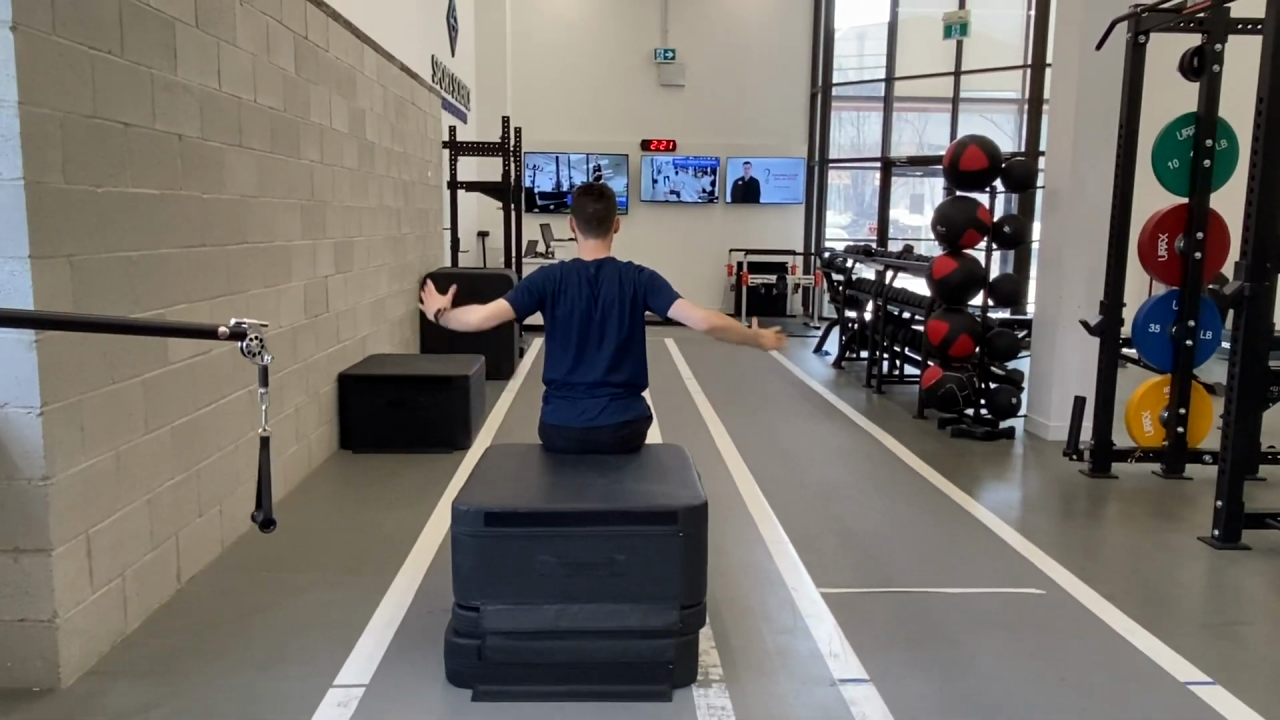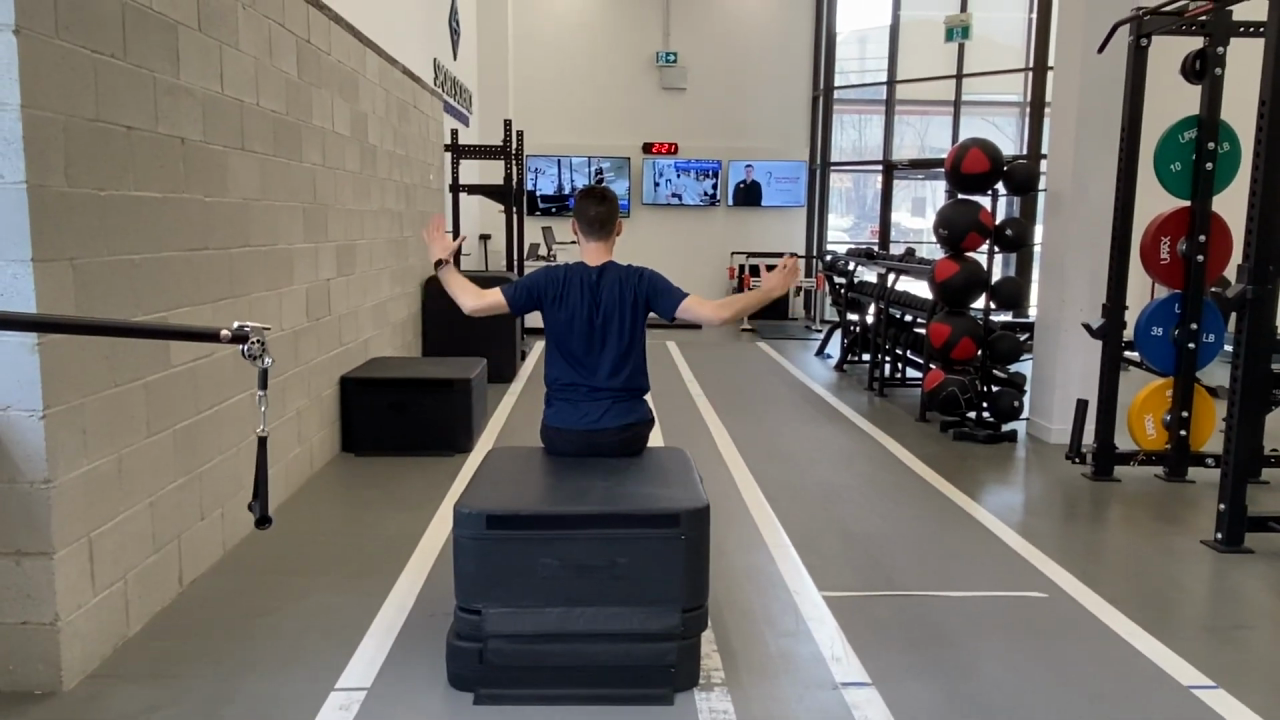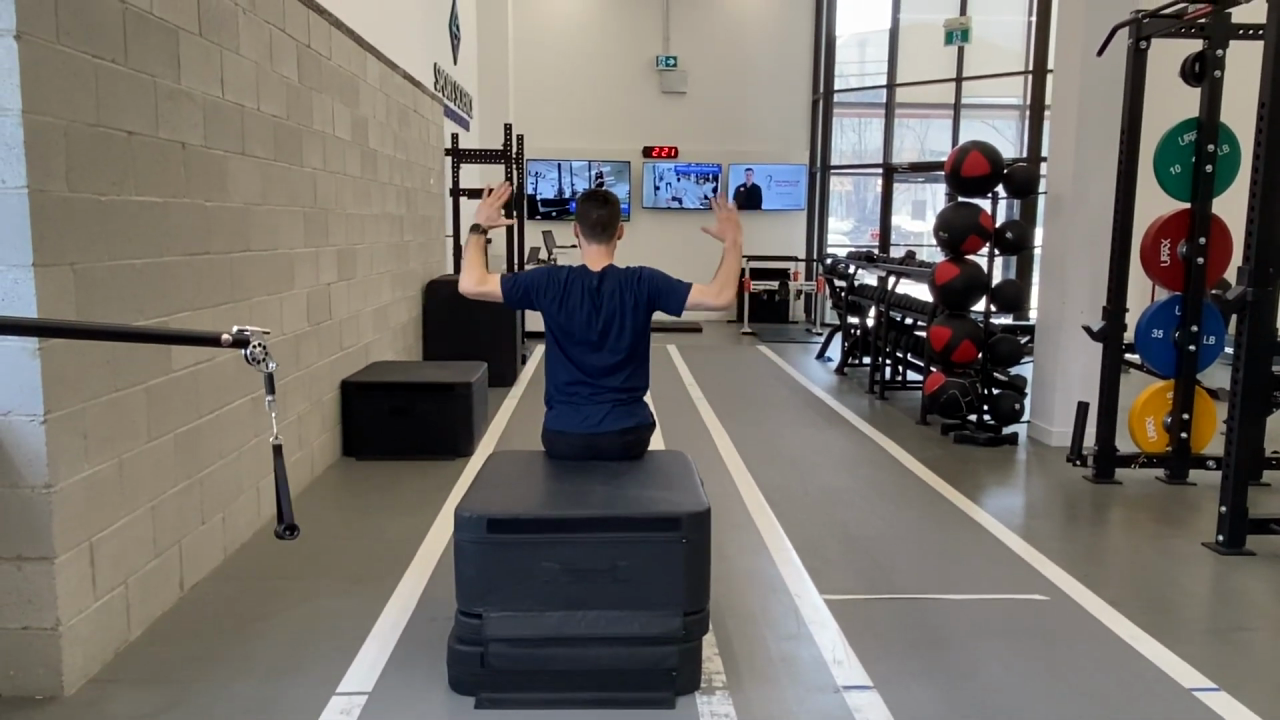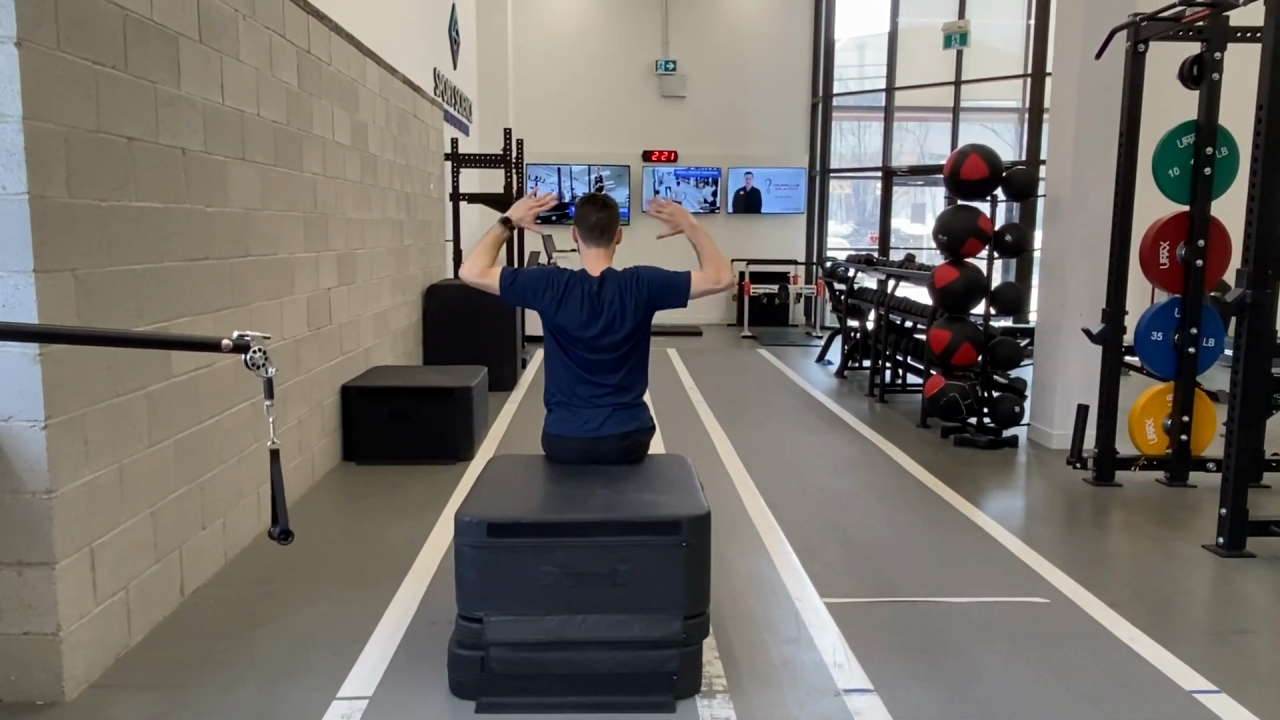
dt=0.4s
person 1, frame 1
left shoulder: (549, 279)
right shoulder: (639, 280)
left elbow: (481, 318)
right elbow: (704, 321)
left wrist: (440, 313)
right wrist: (759, 339)
left hip: (561, 428)
right hip: (624, 427)
person 1, frame 2
left shoulder: (549, 282)
right shoulder: (641, 282)
left elbow: (472, 303)
right elbow: (716, 314)
left wrist: (442, 262)
right wrist: (768, 290)
left hip: (562, 432)
right hip: (626, 432)
person 1, frame 3
left shoulder: (550, 283)
right shoulder: (643, 284)
left elbow: (471, 284)
right elbow: (721, 297)
left wrist: (479, 227)
right wrist: (731, 242)
left hip: (563, 436)
right hip: (628, 435)
person 1, frame 4
left shoulder: (549, 286)
right shoulder: (642, 285)
left elbow: (471, 272)
right elbow: (721, 279)
left wrist: (508, 222)
right wrist: (690, 226)
left hip: (563, 440)
right hip: (628, 439)
